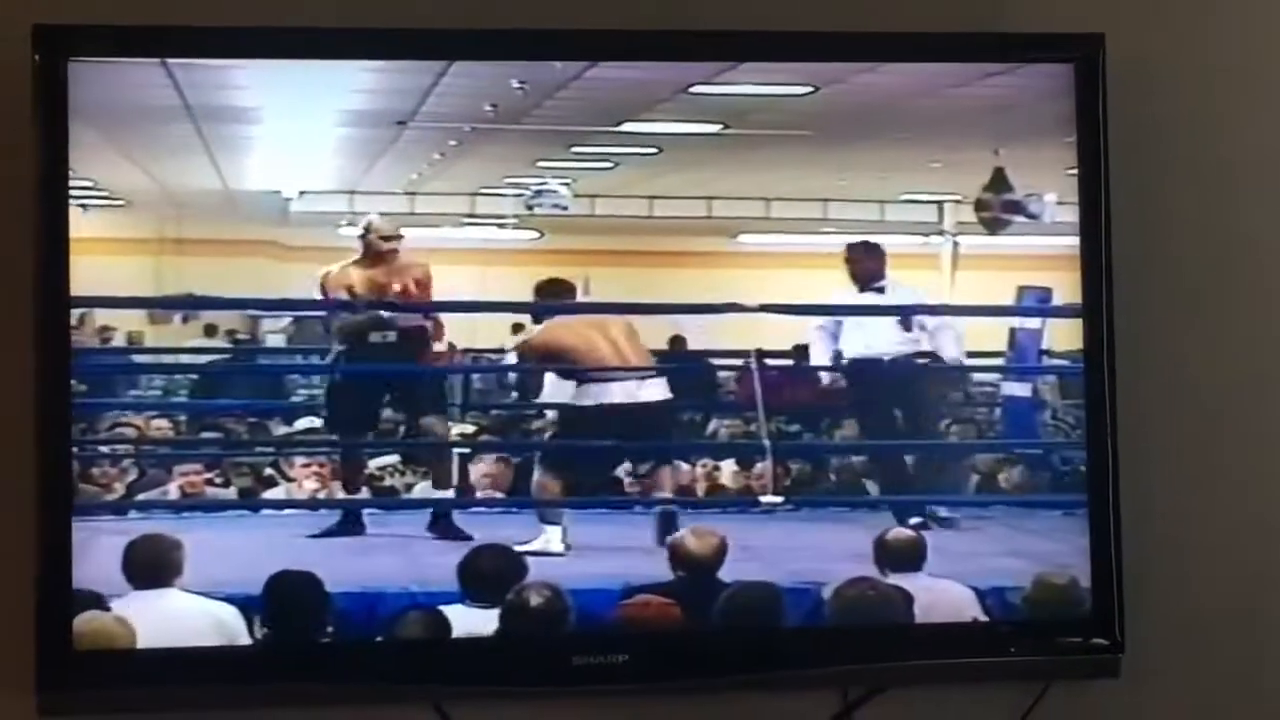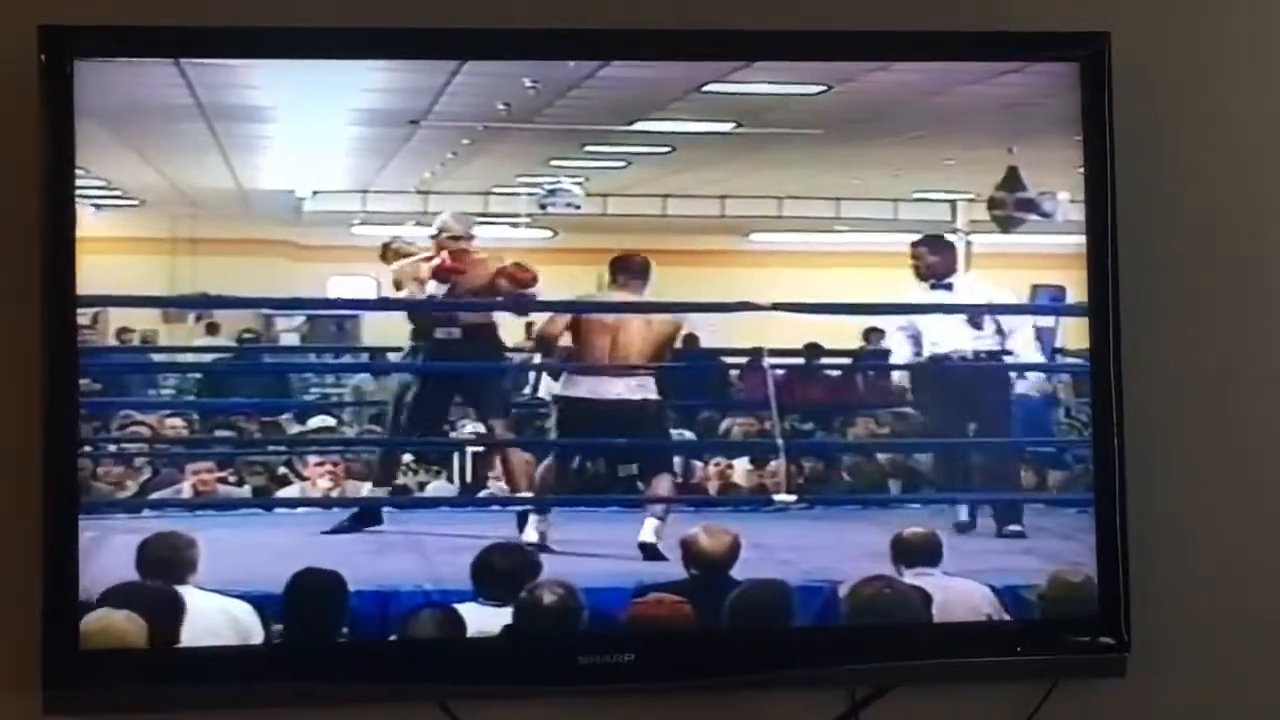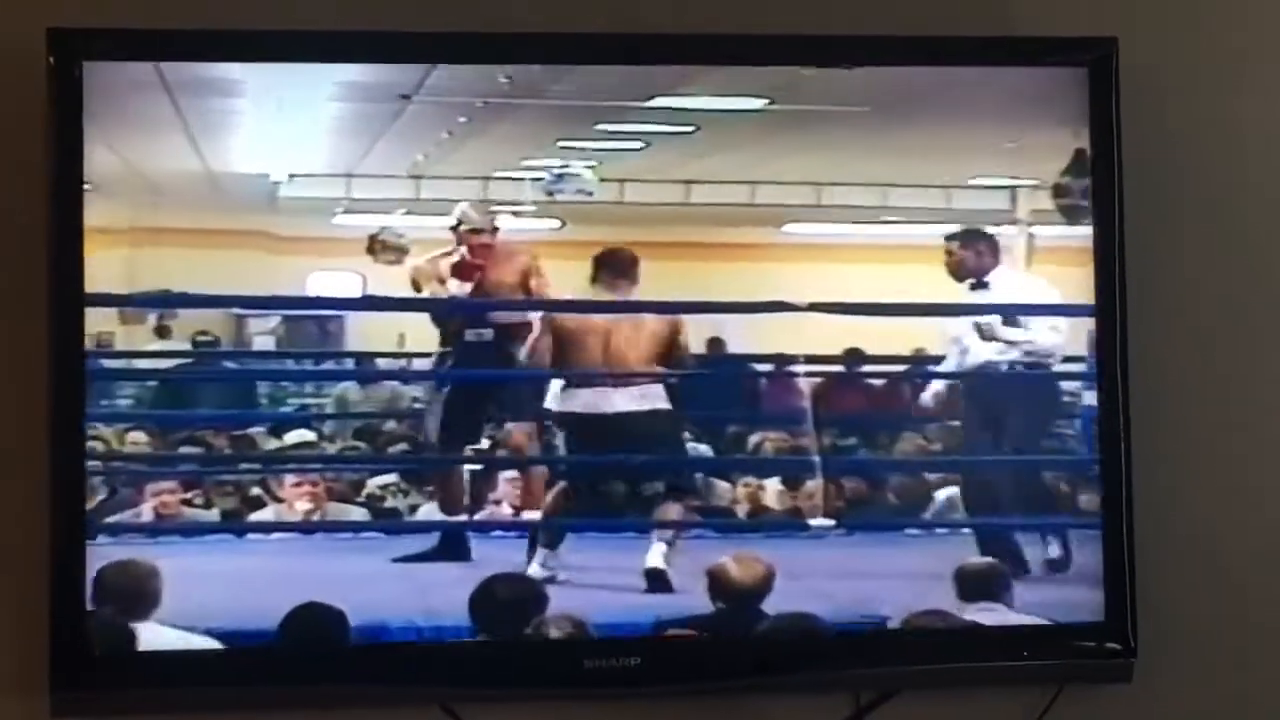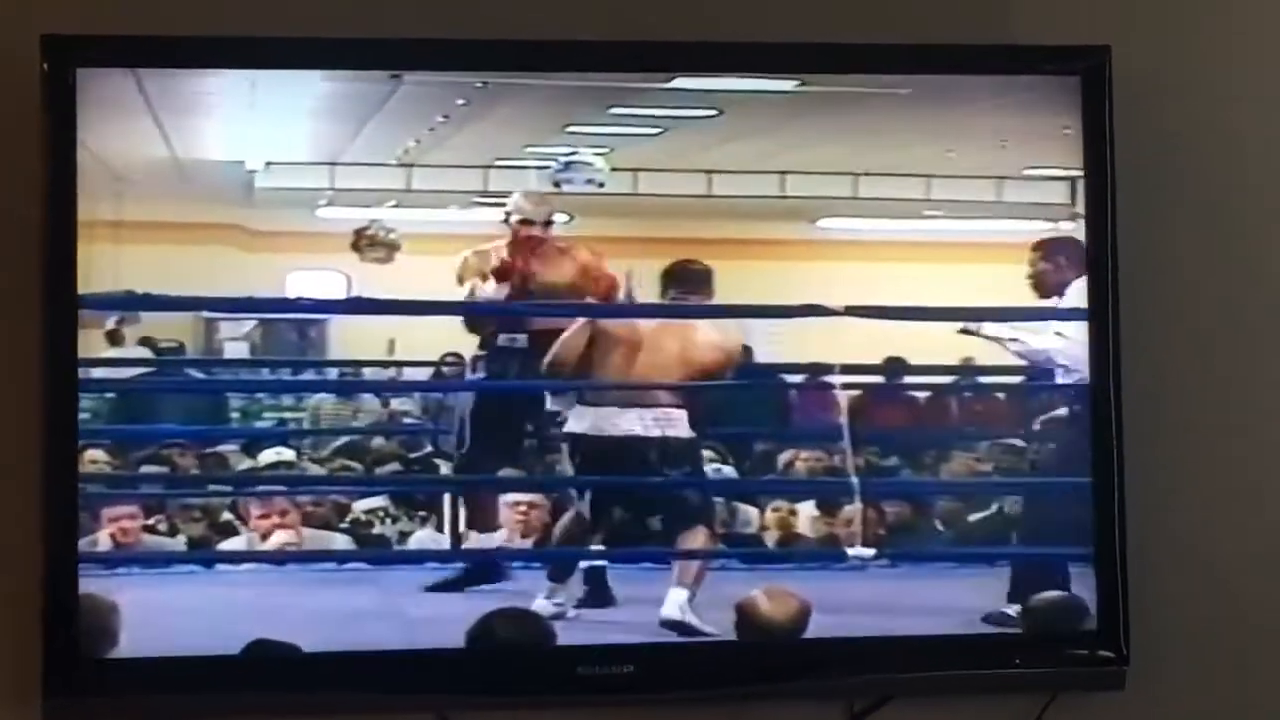
dt=0.5s
person 1, frame 1
left shoulder: (417, 270)
right shoulder: (338, 276)
left elbow: (428, 314)
right elbow: (341, 326)
left wrist: (434, 331)
right wrist: (383, 311)
left hip: (412, 355)
right hip: (361, 359)
left knee: (435, 429)
right knee: (350, 441)
left ankle: (442, 516)
right ankle: (351, 516)
person 1, frame 2
left shoulder: (489, 266)
right shoulder: (410, 269)
right elbow: (417, 316)
left wrist: (524, 290)
right wrist: (437, 281)
left hip: (480, 352)
right hip: (434, 354)
left knee: (499, 431)
right knee: (401, 431)
right ankle: (369, 510)
person 1, frame 3
left shoulder: (521, 259)
right shoulder: (432, 269)
right elbow: (443, 319)
left wrist: (534, 340)
right wrist: (460, 281)
left hip: (512, 357)
right hip: (464, 358)
left knee: (520, 439)
right knee: (446, 448)
right ankle: (453, 539)
person 1, frame 4
left shoulder: (577, 259)
right shoulder: (479, 260)
right elbow: (473, 318)
left wrist: (610, 296)
right wrist: (497, 283)
right hip: (500, 366)
right knee: (472, 465)
right ankle: (487, 560)
person 2, frame 1
left shoulder: (909, 296)
right shoulder: (842, 301)
left elbow: (940, 327)
right elbow: (822, 332)
left wrist: (952, 357)
right wrist: (824, 367)
left hip: (909, 372)
right hip: (865, 376)
left knee: (926, 434)
right knee: (883, 443)
left ankle: (933, 503)
right ankle: (910, 510)
person 2, frame 2
left shoulder: (986, 291)
right shoulder: (917, 300)
left elbow: (1018, 328)
right elbow: (905, 336)
left wrist: (1032, 364)
right wrist: (900, 367)
left hip: (985, 371)
right hip: (939, 375)
left knee: (997, 443)
right knee: (949, 440)
left ankle: (1009, 519)
right ankle: (963, 504)
person 2, frame 3
left shoulder: (1030, 288)
right shoulder: (967, 300)
left elbow: (1053, 342)
right elbow: (959, 351)
left wrist: (1003, 334)
right wrist: (937, 386)
left hip: (1027, 386)
right hip: (981, 389)
left knee: (1019, 467)
right knee: (977, 476)
left ankle: (1053, 533)
right ankle: (1005, 556)
person 2, frame 4
left shoulder: (1079, 303)
right shoulder: (1071, 303)
left elbow: (1066, 353)
left wrist: (995, 331)
right wrist: (1068, 409)
left hip: (1089, 416)
right hip: (1086, 414)
left knee: (1049, 502)
person 3, frame 1
left shoulder: (536, 339)
right shoulder: (617, 319)
left hip: (601, 400)
right hip: (653, 396)
left knee: (550, 466)
right knee: (658, 462)
left ankle: (551, 537)
right ankle: (665, 503)
person 3, frame 2
left shoulder: (583, 305)
right shoulder: (669, 318)
left elbow: (546, 335)
left hip: (582, 395)
right hip: (636, 397)
left knee: (559, 461)
right knee: (659, 471)
left ankle: (533, 528)
right ankle: (650, 532)
person 3, frame 3
left shoulder: (562, 314)
right shoulder: (664, 317)
left elbow: (539, 365)
right elbow: (683, 364)
left hip: (584, 408)
right hip: (644, 408)
left knee: (574, 486)
right knee: (672, 492)
left ankle: (541, 562)
right ankle: (658, 555)
person 3, frame 4
left shoulder: (607, 315)
right shoulder: (723, 344)
left elbow: (556, 362)
left wrist: (573, 392)
left hip: (591, 427)
right hip: (659, 433)
left knee: (588, 514)
right knee: (695, 522)
left ankle: (550, 596)
right ankle: (677, 603)
